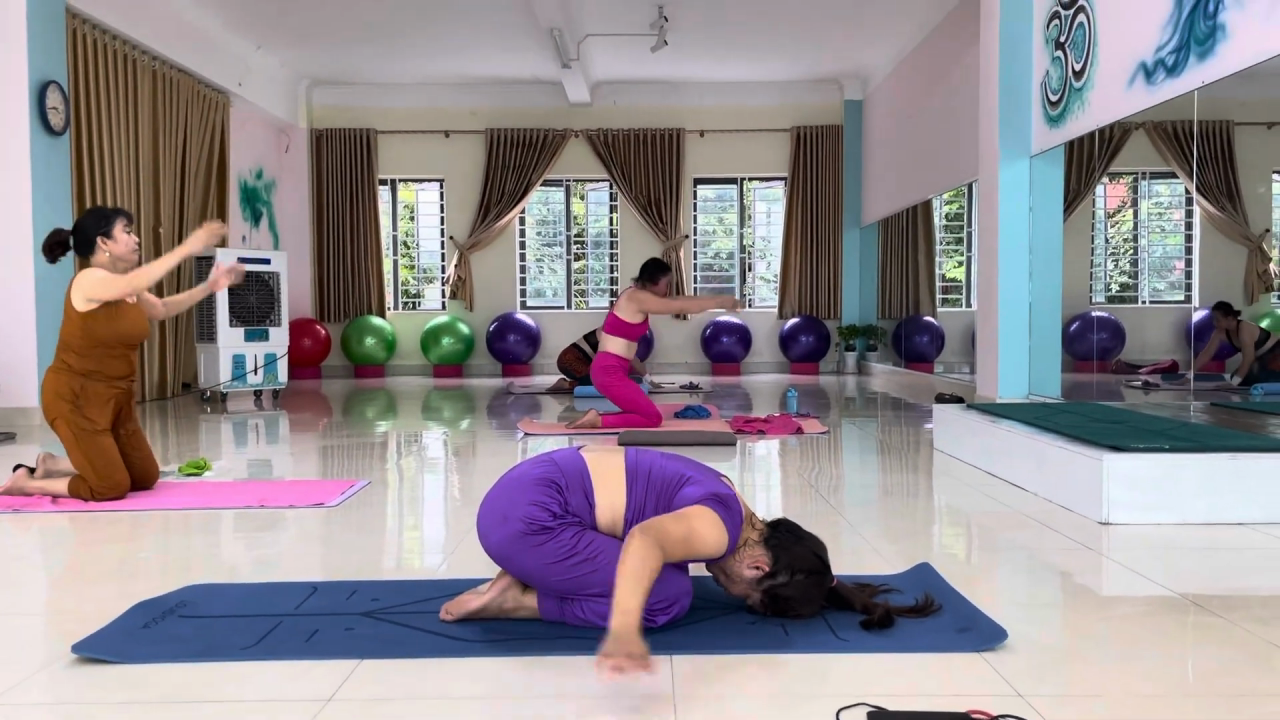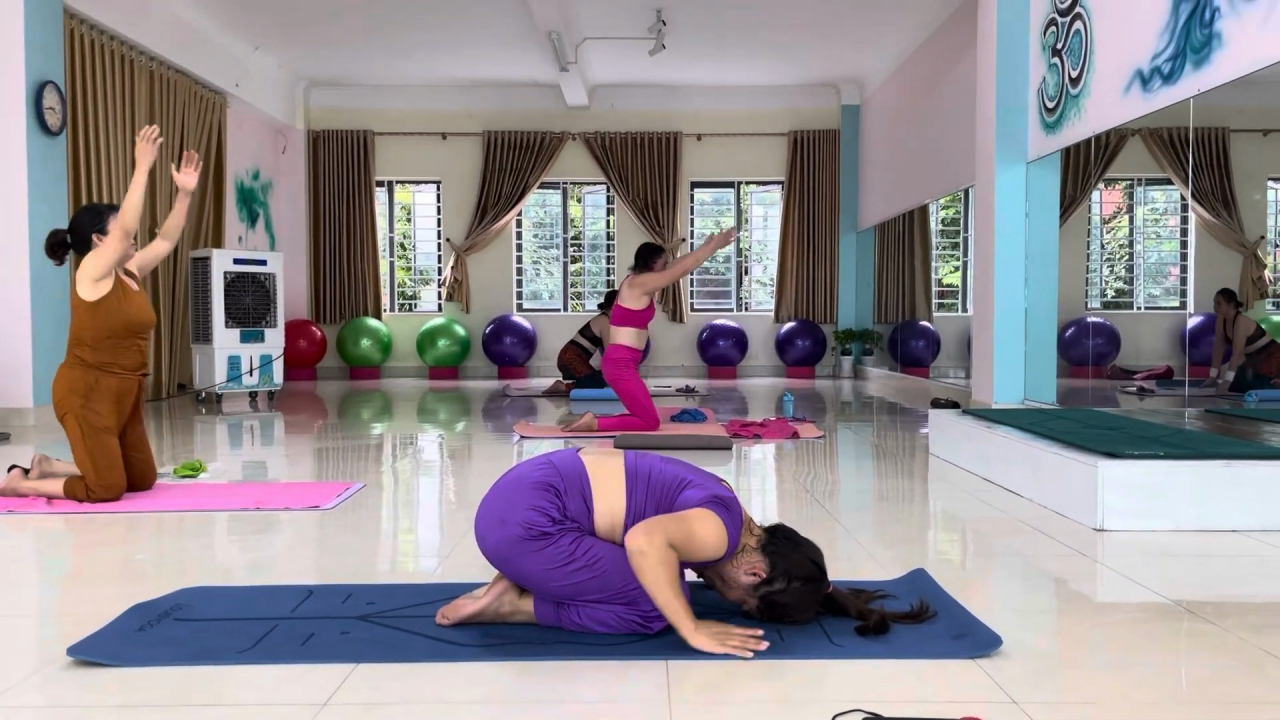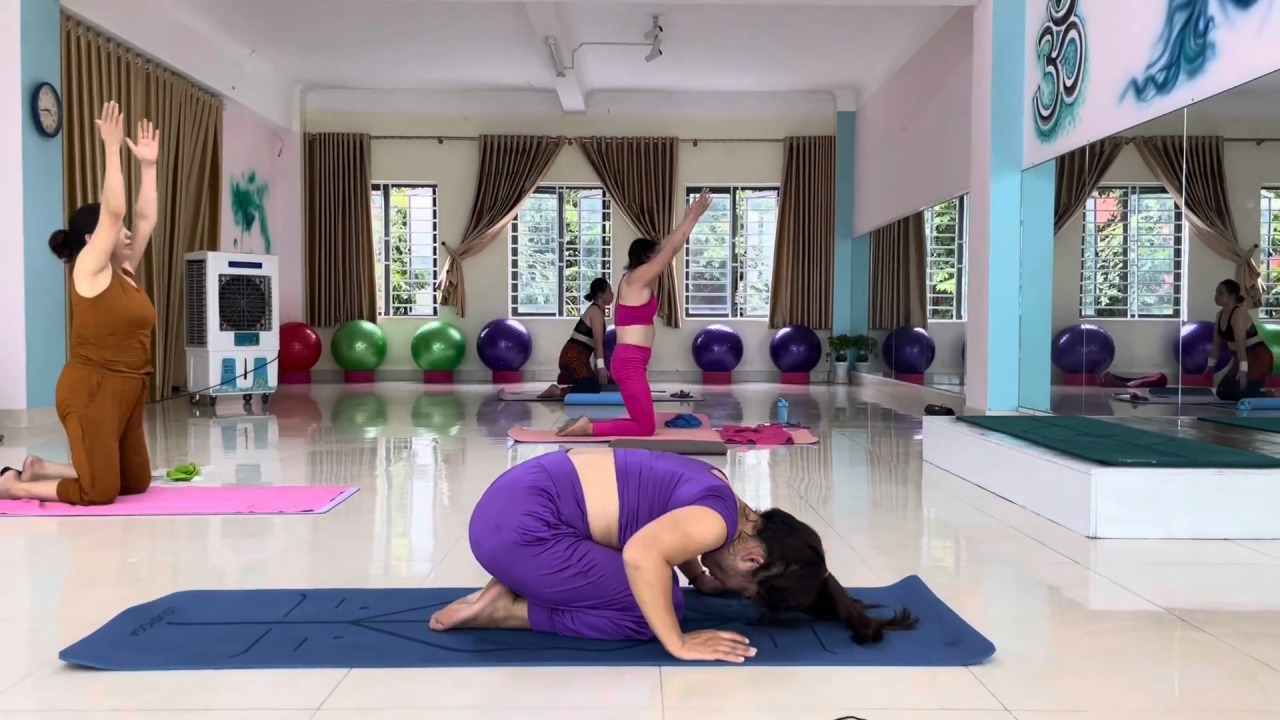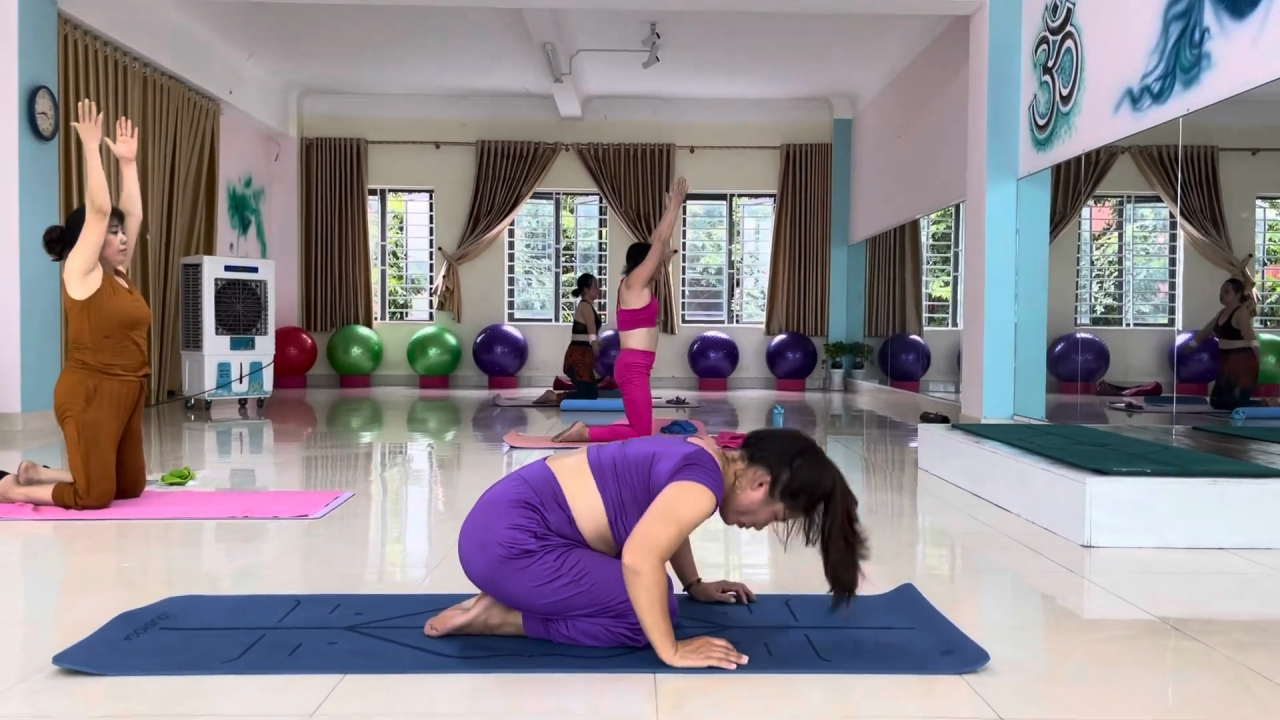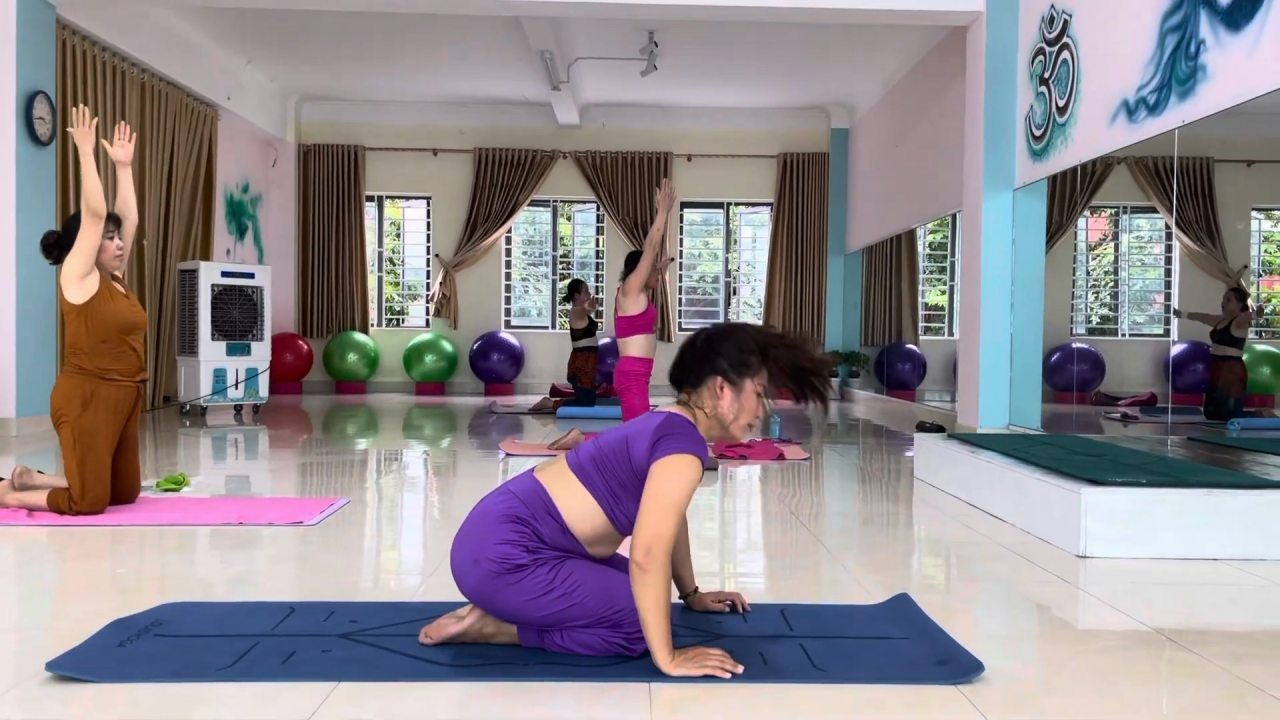
dt=0.3s
person 1, frame 1
left shoulder: (725, 503)
right shoulder: (720, 530)
right elbow: (646, 540)
right wrist: (625, 628)
left hip: (529, 489)
right hip: (525, 518)
left knee: (665, 578)
right knee: (668, 598)
left ankle: (524, 580)
right ankle: (518, 601)
person 1, frame 2
left shoulder: (720, 505)
right shoulder: (722, 530)
right elbow: (645, 541)
left wrist: (703, 569)
right wrist: (693, 631)
left hip: (529, 491)
right hip: (522, 520)
left knee: (659, 588)
right knee: (658, 603)
left ankle: (522, 584)
right ankle: (513, 606)
person 1, frame 3
left shoulder: (715, 495)
right shoulder: (718, 520)
right elbow: (642, 555)
left wrist: (699, 577)
right wrist: (679, 643)
left hip: (523, 496)
right hip: (518, 526)
left knee: (656, 591)
right knee: (649, 607)
left ankle: (518, 587)
right ankle: (507, 610)
person 1, frame 4
left shoulder: (702, 454)
right shoulder: (705, 480)
right elbow: (639, 559)
left wrist: (696, 587)
right wrist: (672, 650)
left hip: (512, 517)
right hip: (506, 540)
left knee: (645, 602)
right knee: (643, 617)
left ankle: (504, 604)
right ankle: (499, 620)
person 1, frame 5
left shoulder: (671, 424)
right shoulder: (684, 445)
left elbow: (666, 521)
right elbow: (647, 559)
left wrist: (691, 594)
right wrist: (667, 657)
left hip: (512, 538)
right hip: (501, 558)
left knee: (627, 590)
right knee: (633, 621)
left ankle: (498, 602)
right ankle: (494, 625)
person 2, frame 1
left shoulder: (127, 287)
right shoulder: (90, 280)
left elbow: (162, 309)
right elbow: (133, 283)
left wrist: (208, 286)
right wrist: (186, 248)
left hip: (116, 398)
right hip: (75, 398)
left knee: (146, 478)
right knee: (113, 487)
left ankle: (52, 466)
right ankle: (27, 482)
person 2, frame 2
left shoulder: (127, 273)
right shoulder: (92, 271)
left elbow: (165, 240)
right elbow: (126, 227)
left wrist: (184, 193)
right wrist: (142, 167)
left hip: (124, 391)
right hip: (87, 392)
left knee: (142, 480)
right knee: (106, 489)
left ankle: (47, 468)
person 2, frame 3
left shoulder: (124, 271)
right shoulder: (89, 270)
left elbow: (146, 217)
right elbow: (113, 211)
left wrist: (148, 164)
right wrist: (112, 148)
left hip: (126, 392)
right hip: (90, 391)
left knee: (136, 483)
right knee: (99, 492)
left ankle: (39, 469)
person 2, frame 4
left shoulder: (117, 273)
right shoulder: (81, 273)
left elbow: (135, 215)
right elbow: (99, 209)
left wrist: (128, 162)
right wrist: (91, 148)
left hip: (126, 393)
right hip: (89, 394)
left knee: (130, 487)
right knee: (94, 496)
left ankle: (35, 475)
person 2, frame 5
left shoulder: (114, 278)
right shoulder: (78, 277)
left elbow: (129, 218)
right elbow: (94, 213)
left wrist: (124, 165)
right wrist: (85, 151)
left hip: (122, 398)
right hip: (86, 399)
left knee: (125, 493)
right knee: (89, 501)
person 3, frame 1
left shoulder: (637, 295)
right shoulder: (639, 298)
left elbow: (677, 303)
right elbow: (680, 307)
left wrist: (718, 300)
right wrist: (719, 302)
left hip: (611, 370)
right hip: (609, 372)
left knee: (644, 413)
right knee: (653, 418)
left ankle: (597, 417)
right ankle: (597, 421)
person 3, frame 2
left shoulder: (639, 282)
right shoulder: (640, 283)
left elbow: (675, 266)
right elbow: (681, 270)
left wrist: (706, 247)
right wrist: (713, 247)
left hip: (622, 362)
right hip: (621, 364)
left knee: (645, 418)
right knee: (651, 422)
left ankle: (592, 421)
right ankle: (594, 423)
person 3, frame 3
left shoulder: (636, 280)
right shoulder: (637, 279)
left elbow: (665, 247)
right elbow: (670, 249)
left wrist: (690, 217)
right wrist: (693, 216)
left hip: (629, 362)
right hip: (630, 363)
left knee: (640, 421)
right knee: (646, 427)
left ankle: (588, 424)
right ankle: (588, 428)
person 3, frame 4
left shoulder: (637, 285)
right shoulder: (635, 283)
left elbow: (658, 244)
right elbow: (659, 243)
left wrist: (672, 209)
right wrist: (674, 207)
left hip: (634, 366)
right hip: (634, 367)
left knee: (641, 431)
right knee: (641, 435)
left ankle: (584, 429)
right ankle: (584, 433)
person 3, frame 5
left shoulder: (635, 293)
right shoulder: (630, 289)
left elbow: (651, 249)
right elbow: (651, 246)
left wrist: (664, 219)
right wrist: (662, 209)
left hip: (633, 373)
right hip: (632, 374)
